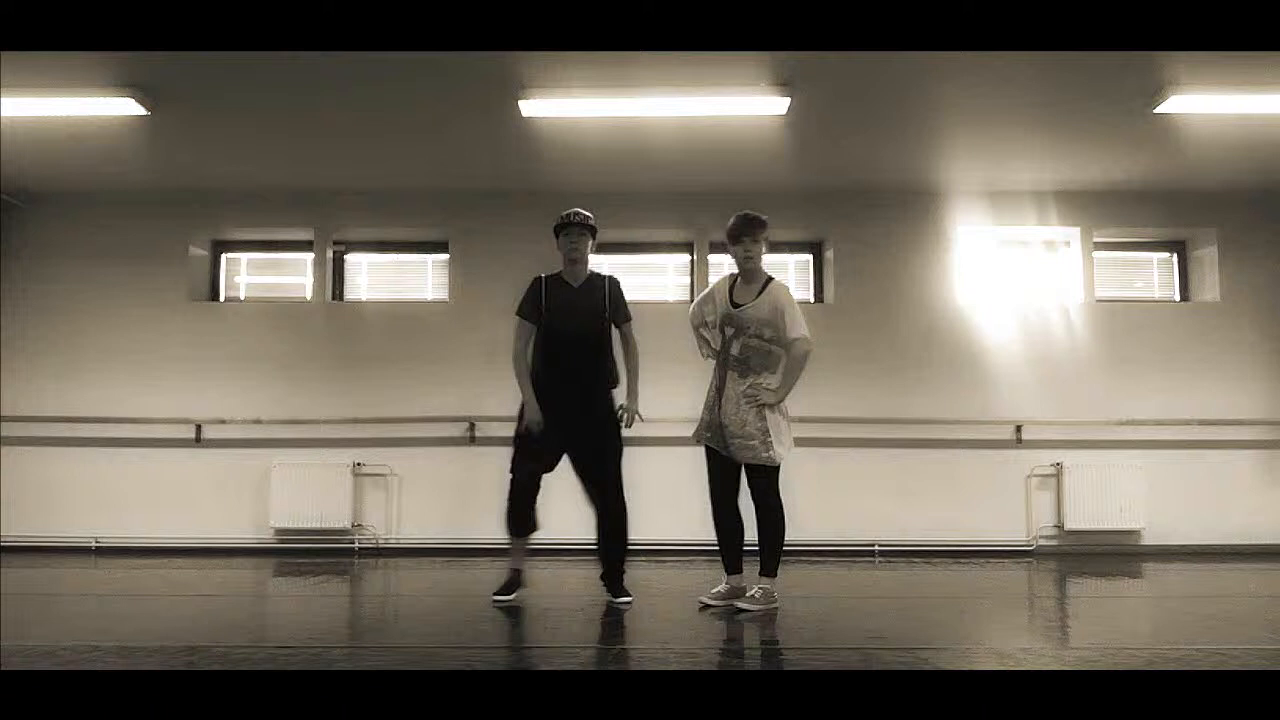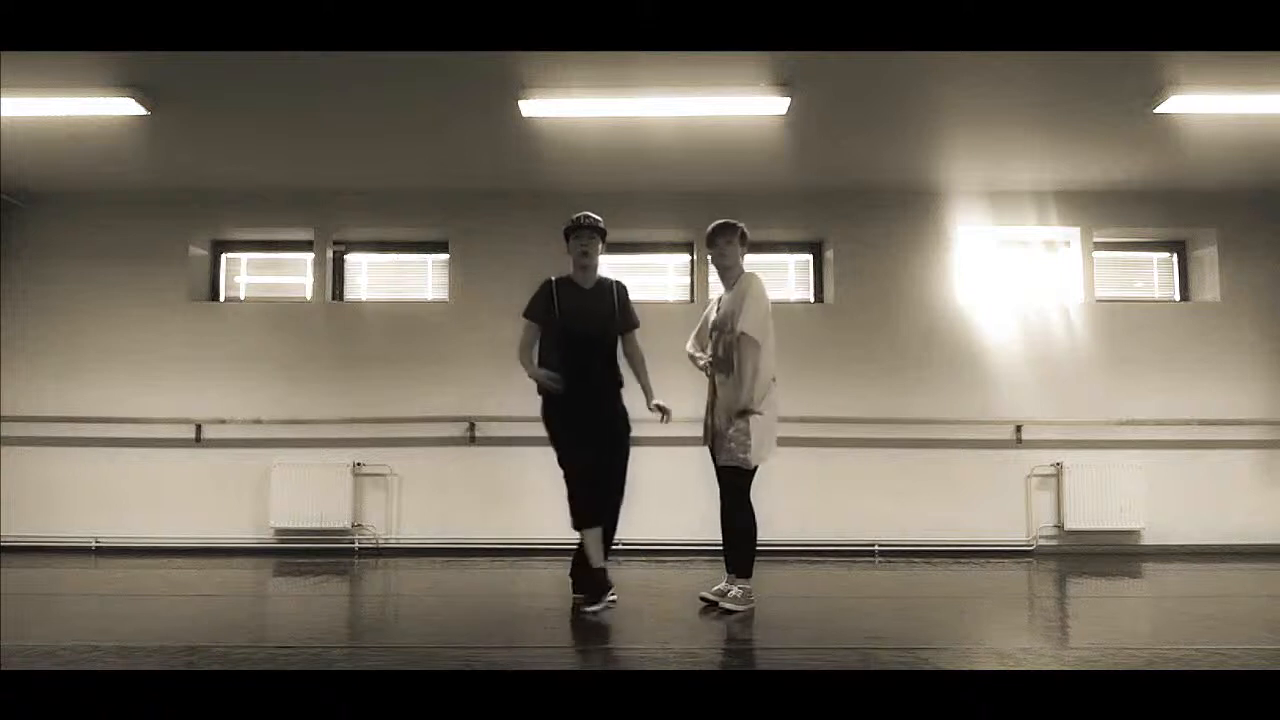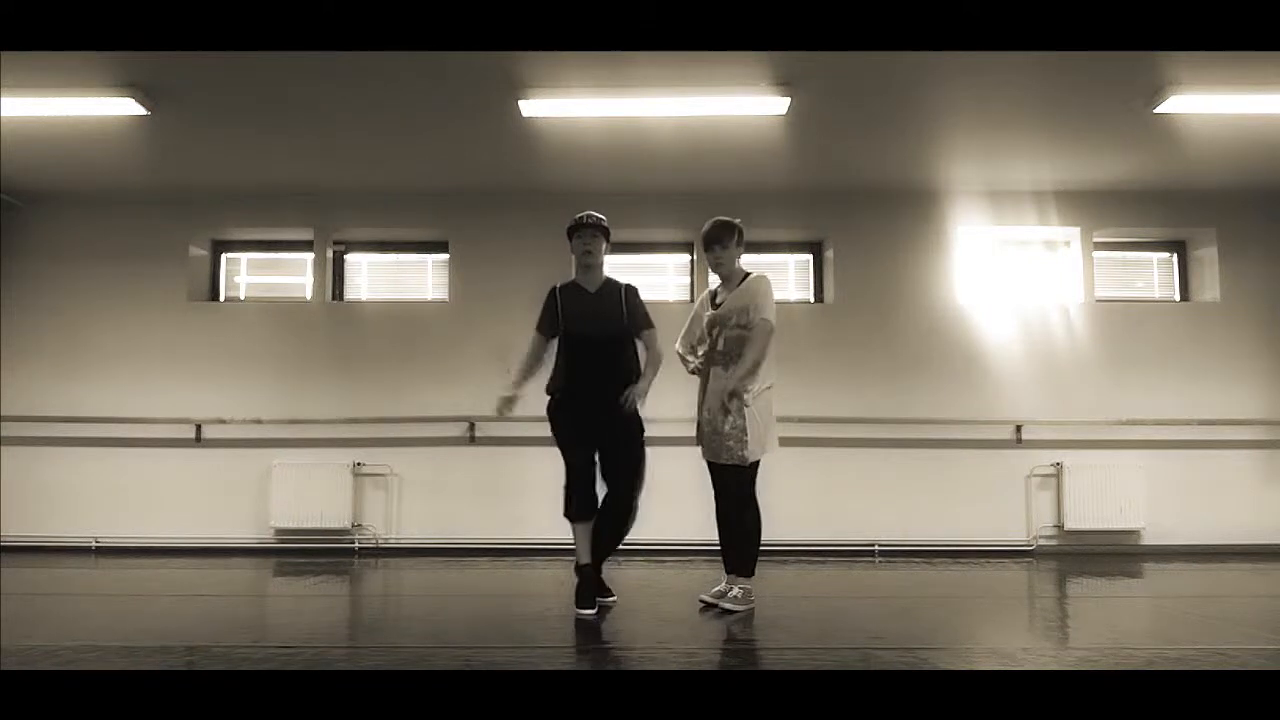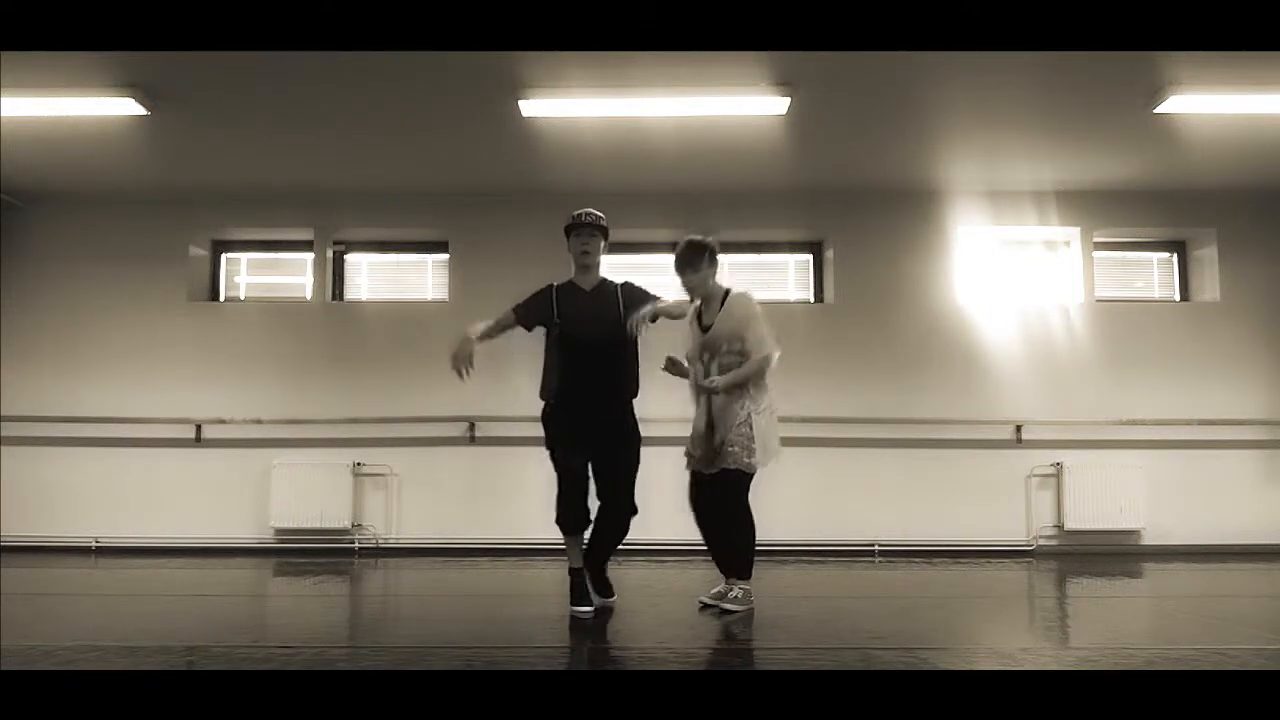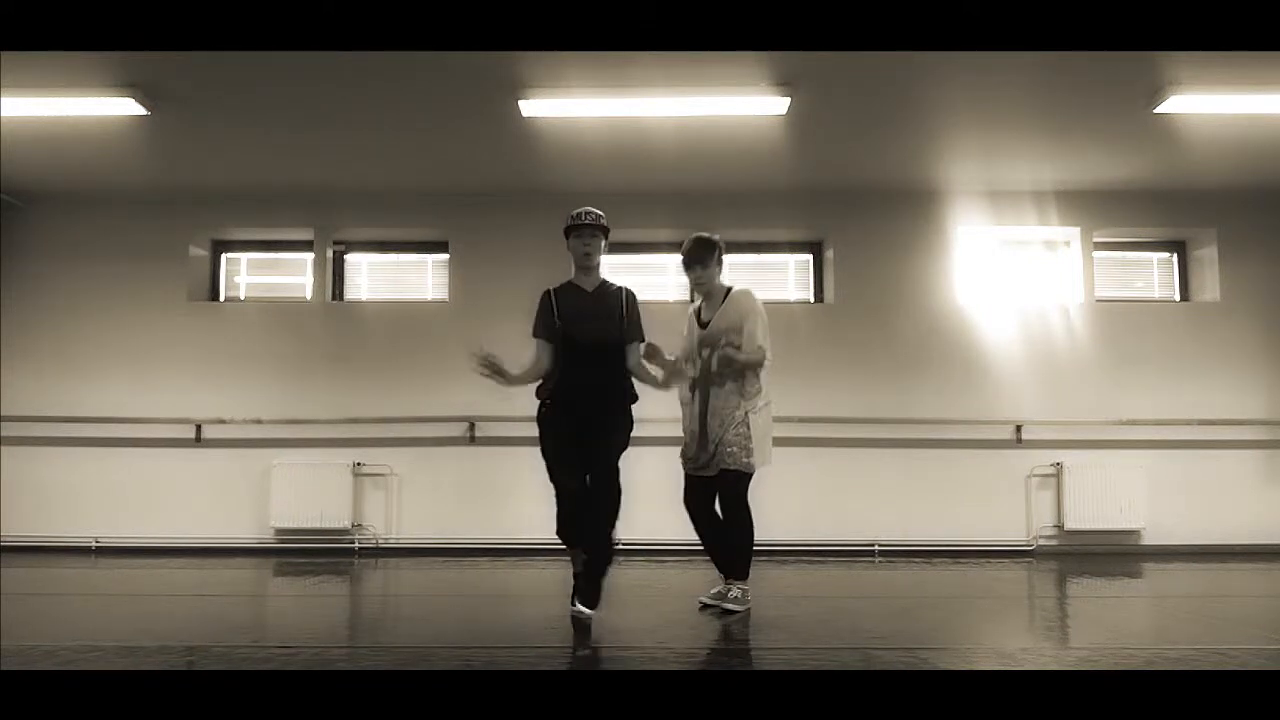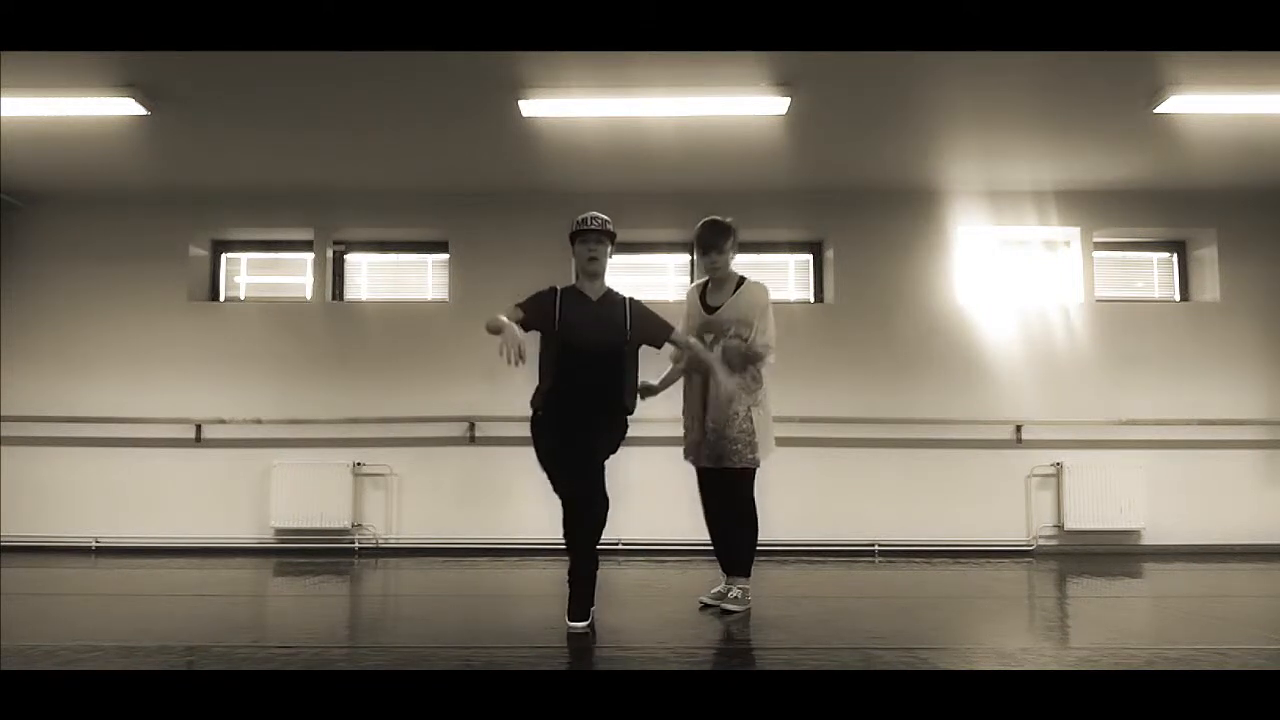
dt=0.5s
person 1, frame 1
left shoulder: (608, 287)
right shoulder: (541, 288)
left elbow: (629, 343)
right elbow: (521, 349)
left wrist: (632, 398)
right wrist: (530, 401)
left hip: (595, 404)
right hip: (547, 402)
left knee: (608, 490)
right knee: (524, 482)
left ankle: (614, 578)
right ankle: (514, 570)
person 1, frame 2
left shoulder: (616, 292)
right shoulder: (551, 290)
left elbow: (632, 349)
right elbow: (525, 347)
left wrist: (651, 397)
right wrist: (534, 372)
left hip: (607, 402)
right hip: (564, 403)
left knee: (609, 488)
right knee: (582, 478)
left ankle: (585, 576)
right ankle: (596, 576)
person 1, frame 3
left shoulder: (626, 295)
right shoulder: (558, 296)
left elbow: (654, 348)
right elbow: (539, 349)
left wrist: (643, 383)
right wrist: (516, 385)
left hip: (618, 407)
right hip: (571, 405)
left knee: (624, 492)
right knee: (580, 476)
left ankle: (591, 569)
right ankle: (584, 574)
person 1, frame 4
left shoulder: (624, 294)
right shoulder: (552, 297)
left elbow: (678, 310)
right elbow: (499, 324)
left wrist: (651, 309)
right wrist: (470, 337)
left hip: (615, 412)
right hip: (566, 411)
left knee: (621, 498)
right knee: (572, 484)
left ankle: (596, 563)
right ankle: (577, 575)
person 1, frame 5
left shoulder: (623, 299)
right shoulder: (553, 299)
left elbow: (632, 360)
right elbow: (543, 364)
left wrist: (659, 380)
right wrist: (509, 376)
left hip: (611, 409)
right hip: (561, 412)
left knee: (605, 480)
right knee: (572, 494)
left ankle: (591, 581)
right ankle: (585, 574)
person 1, frame 6
left shoulder: (629, 310)
right shoulder: (552, 300)
left elbow: (684, 342)
right elbow: (496, 320)
left wrist: (718, 370)
right wrist: (508, 326)
left hip: (605, 420)
right hip: (555, 419)
left knee: (586, 497)
right knee: (582, 497)
left ankle: (581, 591)
right ankle: (582, 589)
person 2, frame 1
left shoulder: (778, 293)
right shoulder: (723, 287)
left elbow: (801, 347)
right elbow: (697, 317)
left wrist: (780, 392)
left hip: (758, 411)
right hip: (720, 407)
left knee: (765, 499)
right knee: (721, 498)
left ankle: (767, 585)
right ankle: (732, 580)
person 2, frame 2
left shoulder: (751, 285)
right shoulder: (717, 301)
left elbow: (748, 339)
right elbow: (695, 344)
left wrist: (746, 395)
right wrist: (703, 363)
left hip: (746, 408)
right hip: (720, 407)
left knee: (737, 494)
right knee: (728, 496)
left ankle: (743, 585)
right ankle: (732, 579)
person 2, frame 3
left shoulder: (757, 285)
right shoulder: (706, 299)
left elbow: (764, 331)
right elbow: (685, 346)
left wrist: (737, 379)
right wrist: (694, 364)
left hip: (744, 402)
right hip: (711, 404)
left knee: (742, 494)
right knee: (723, 496)
left ankle: (745, 583)
right ankle: (731, 579)
person 2, frame 4
left shoulder: (742, 304)
right shoulder: (695, 314)
left elbow: (763, 359)
left wrist: (725, 380)
right wrist: (680, 368)
left hip: (744, 416)
right hip: (709, 420)
left knee: (732, 498)
right knee: (703, 499)
left ankle: (743, 585)
right ankle: (730, 578)
person 2, frame 5
left shoulder: (744, 300)
right shoulder: (693, 315)
left elbow: (760, 354)
right elbow: (686, 369)
left wrist: (742, 359)
right wrist: (660, 361)
left hip: (740, 416)
right hip: (702, 420)
left knee: (732, 498)
right knee: (696, 501)
left ankle: (741, 585)
right ankle: (728, 578)
person 2, frame 6
left shoulder: (756, 293)
right shoulder: (695, 295)
left elbow: (765, 351)
left wrist: (752, 352)
right wrist: (659, 386)
left hip: (741, 408)
right hip: (702, 409)
left knee: (739, 496)
right knee: (712, 497)
left ankle: (742, 583)
right ankle: (729, 578)
